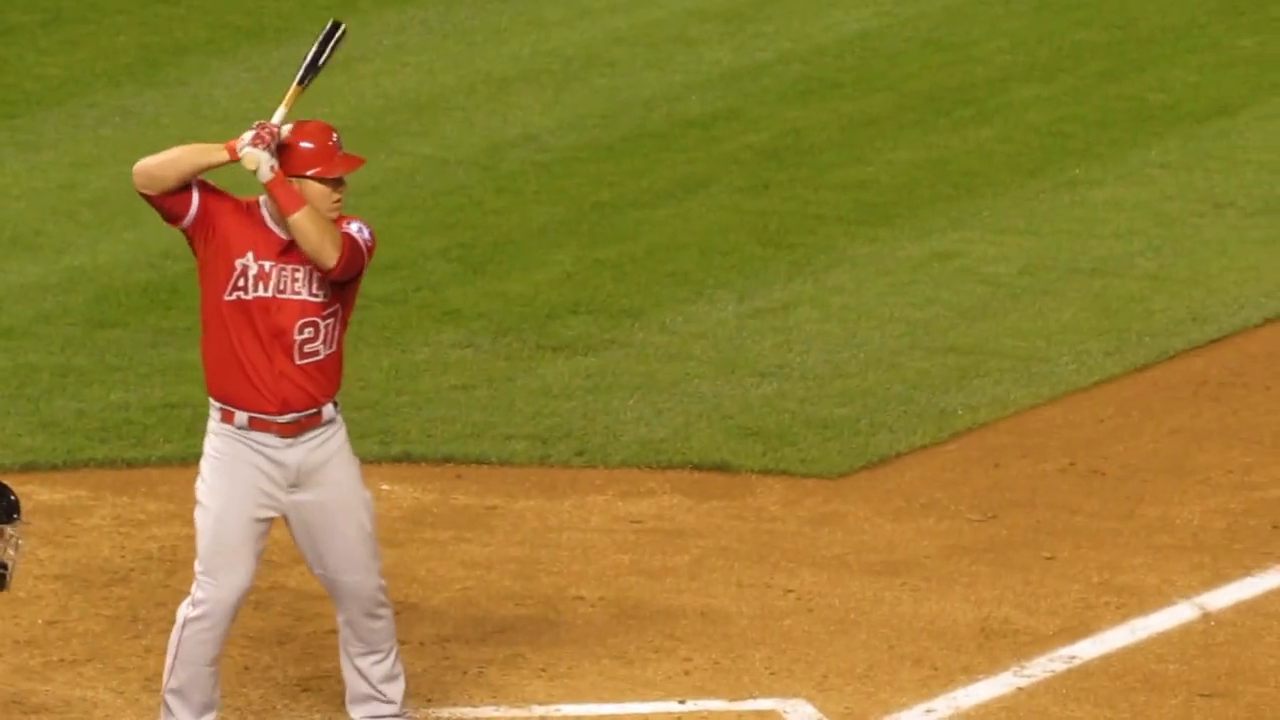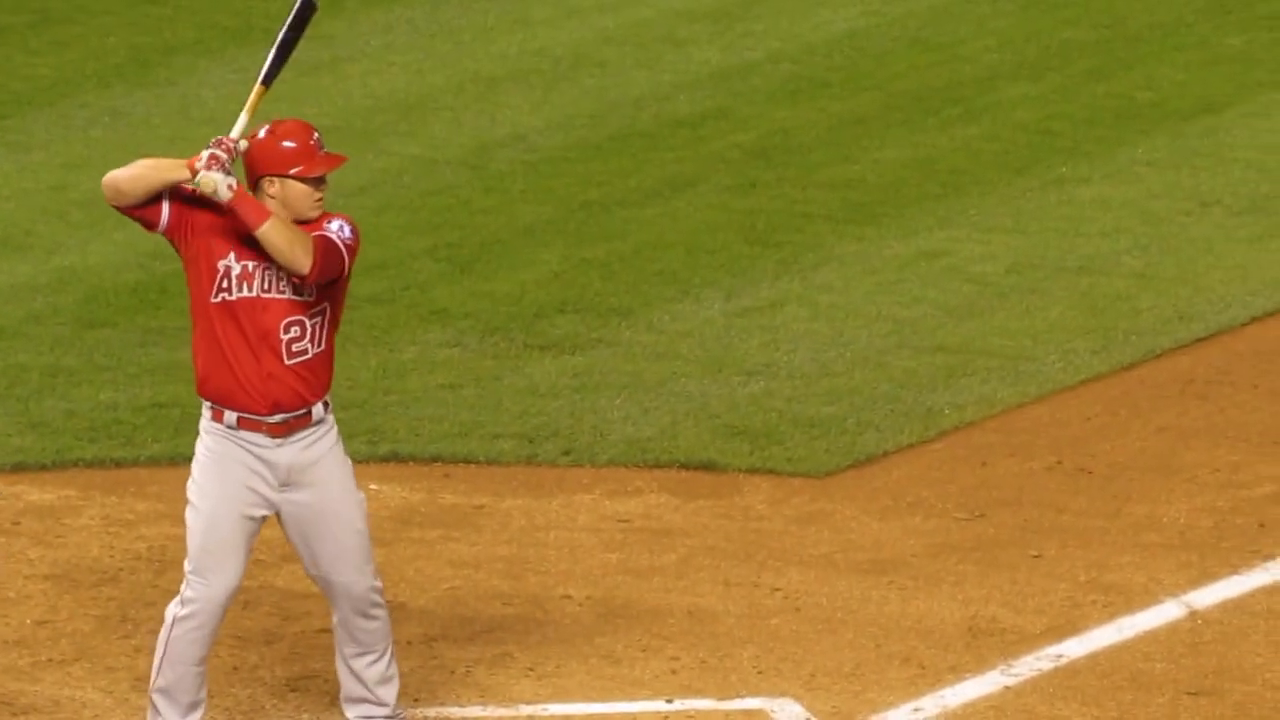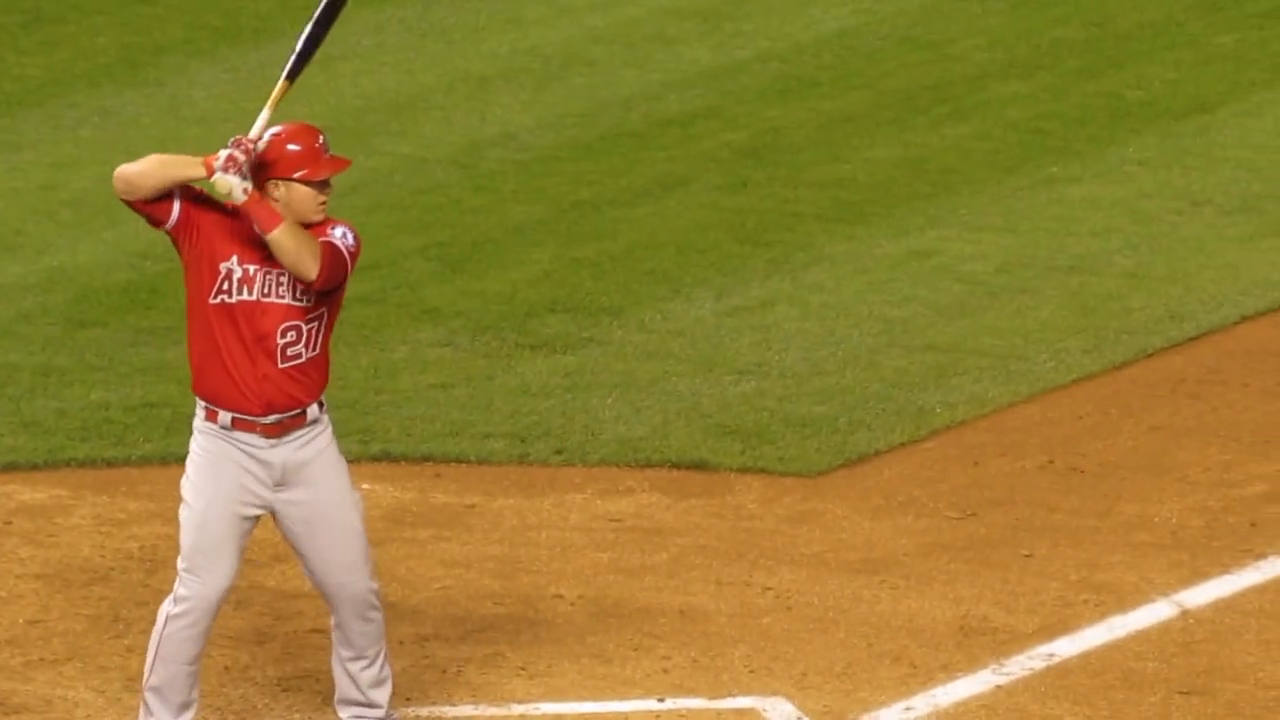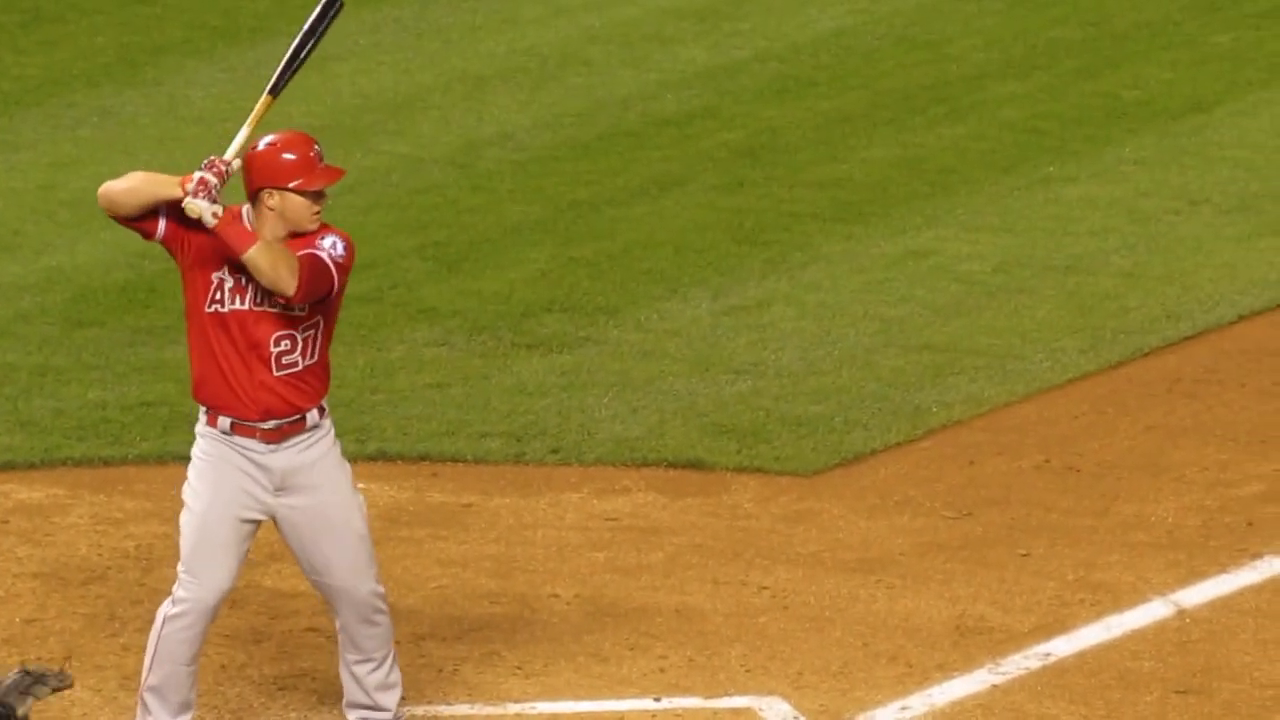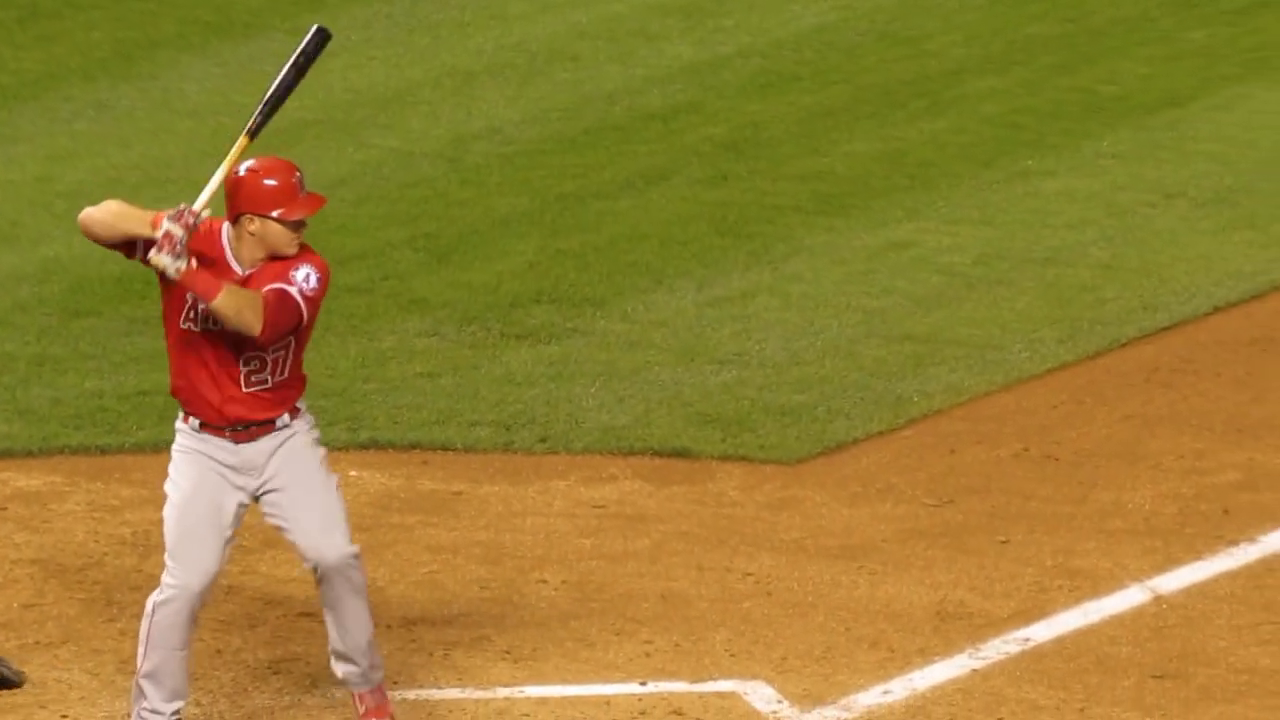
dt=0.5s
person 1, frame 1
left shoulder: (351, 235)
right shoulder: (222, 220)
left elbow: (330, 256)
right elbow: (146, 175)
left wrist: (270, 176)
right wrist: (234, 150)
left hip: (321, 442)
right hip: (240, 445)
left knee: (361, 589)
right knee: (215, 595)
person 1, frame 2
left shoulder: (337, 233)
right shoulder: (202, 222)
left elbow: (305, 260)
right elbow: (116, 188)
left wrist: (233, 193)
right wrist: (196, 169)
left hip: (313, 442)
right hip: (231, 444)
left knee: (357, 589)
right knee: (205, 594)
person 1, frame 3
left shoulder: (337, 239)
right shoulder: (205, 222)
left elbow: (310, 266)
right elbow: (126, 181)
left wrist: (245, 194)
right wrist: (211, 166)
left hip: (307, 442)
right hip: (225, 444)
left knee: (354, 589)
right knee: (197, 592)
person 1, frame 4
left shoulder: (332, 247)
right shoulder: (197, 231)
left elbow: (290, 280)
right elbow: (112, 197)
left wrist: (217, 217)
right wrist: (186, 187)
left hip: (309, 448)
right hip: (226, 449)
left knee: (360, 593)
right knee: (196, 596)
person 1, frame 5
left shoulder: (306, 270)
right shoulder: (185, 241)
left elbow: (258, 320)
right elbow: (92, 221)
left wrist: (184, 270)
right wrist: (160, 225)
left hip: (284, 440)
right hip: (204, 446)
left knee: (335, 556)
right knee: (183, 583)
